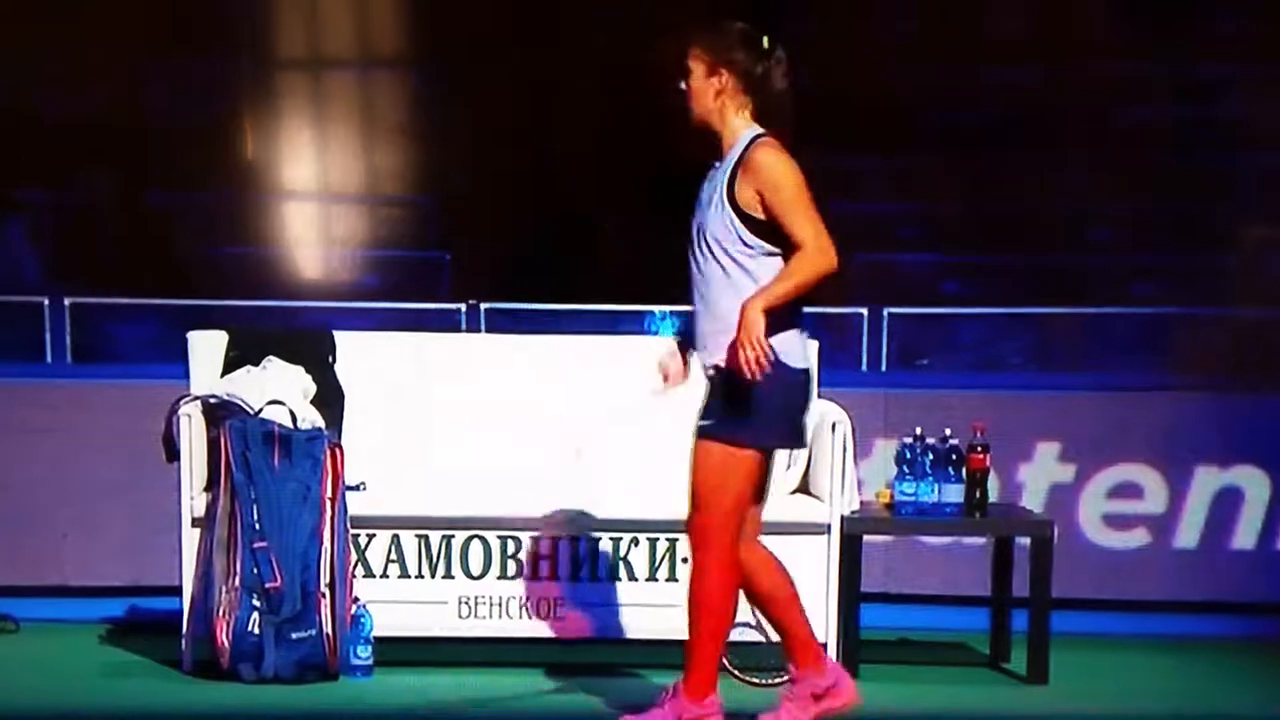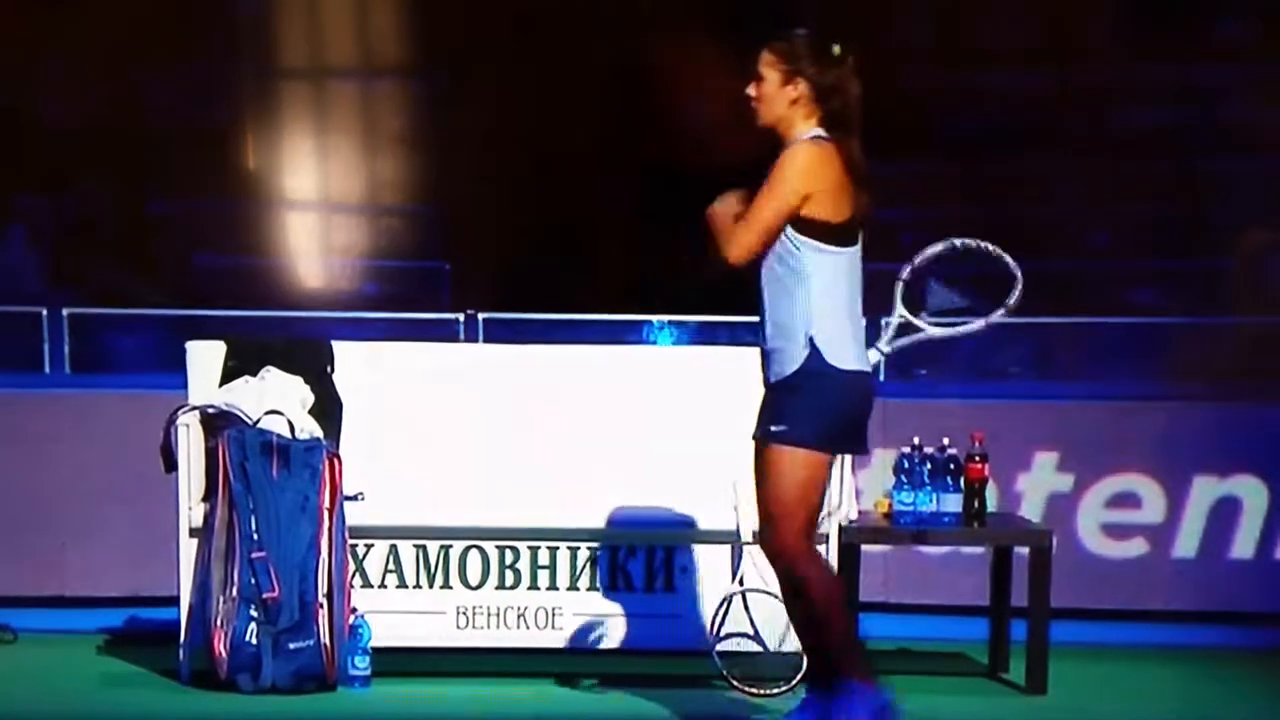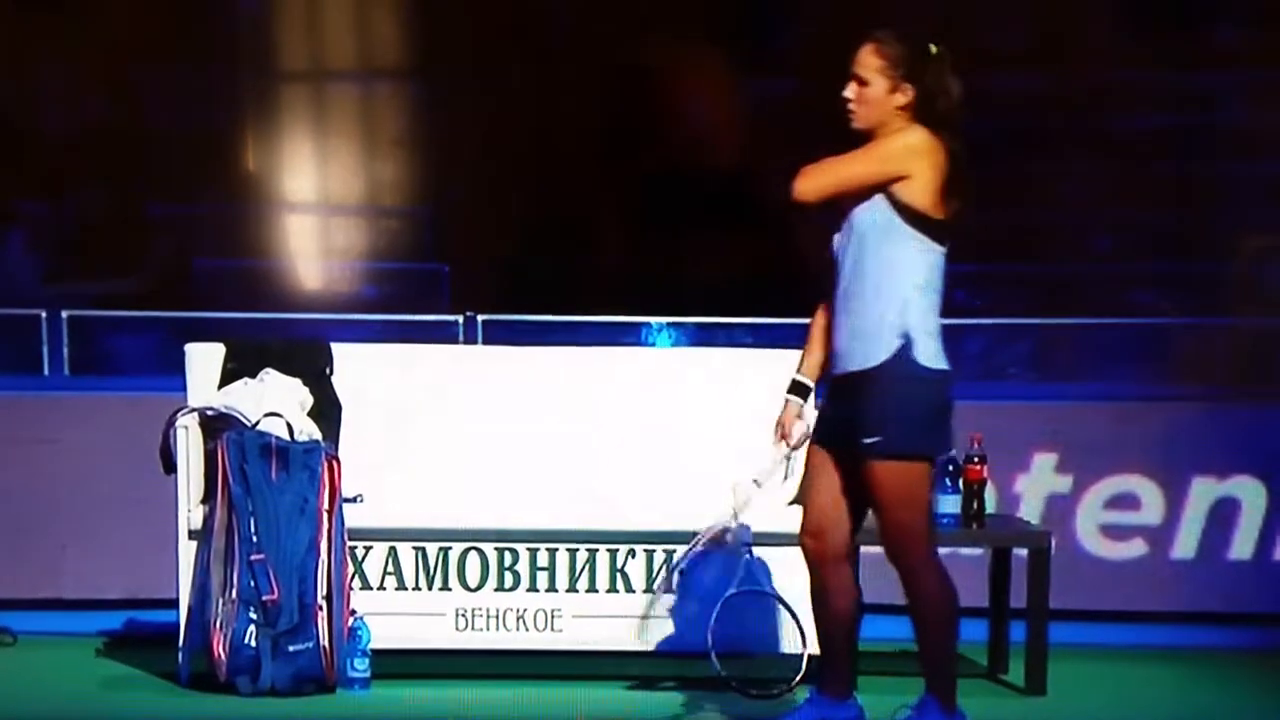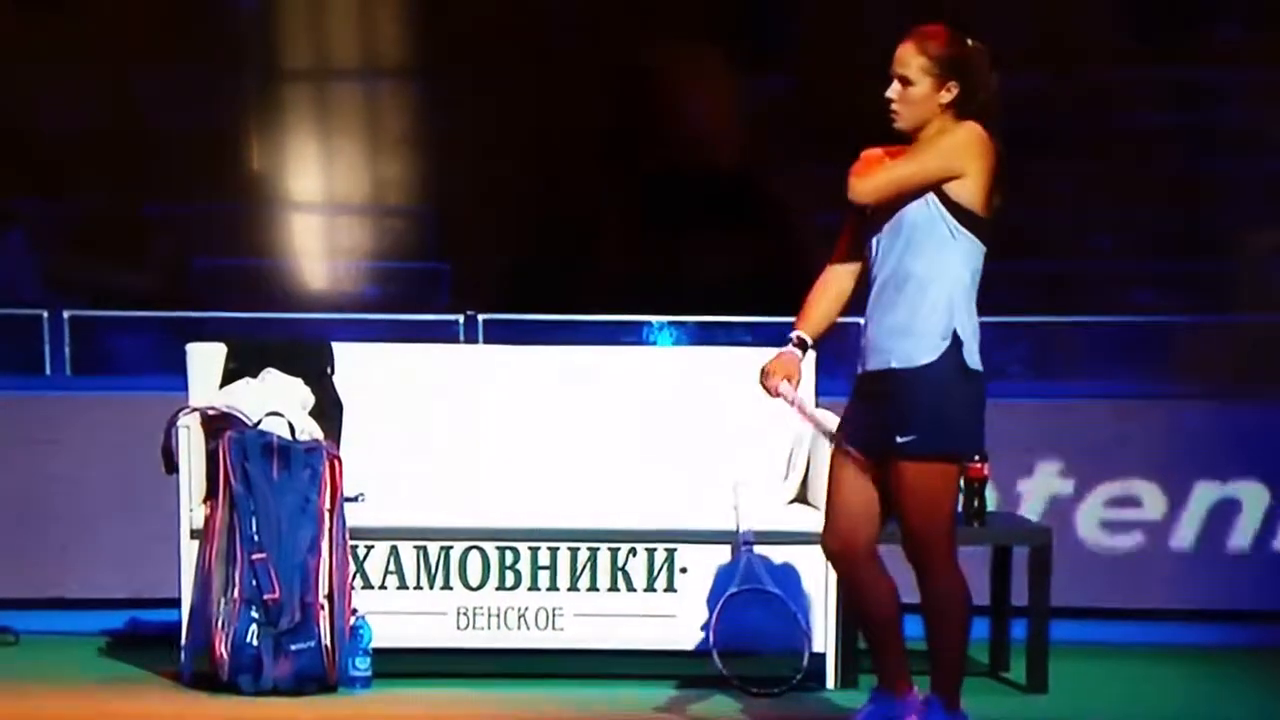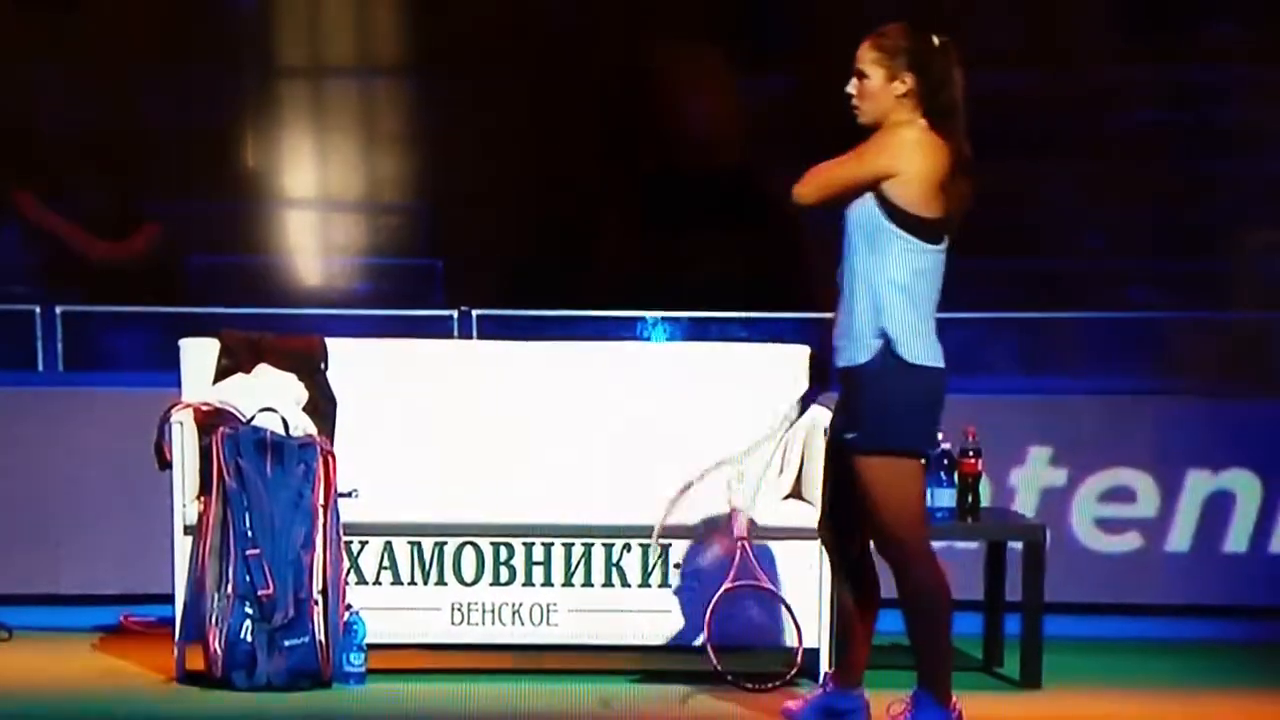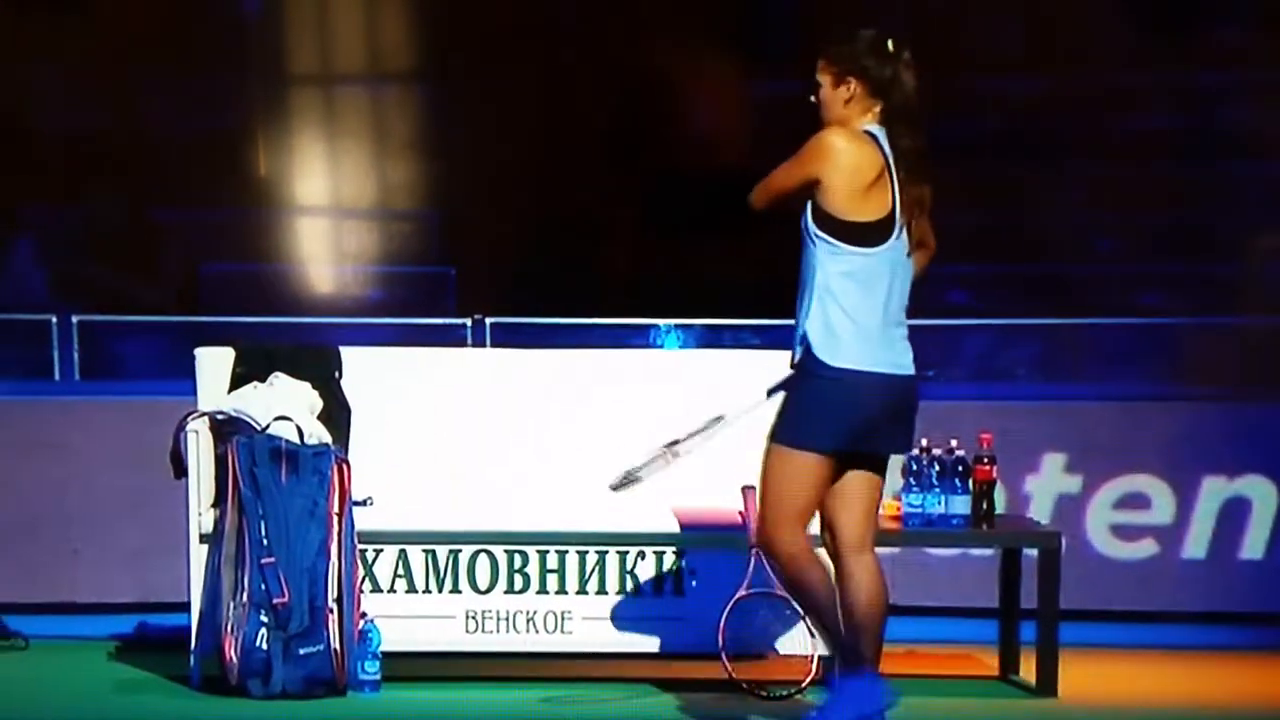
dt=0.5s
person 1, frame 1
left shoulder: (764, 158)
right shoulder: (725, 167)
left elbow: (819, 253)
left wrist: (757, 309)
right wrist: (686, 345)
left hip: (761, 374)
right hip: (735, 374)
left knee: (712, 537)
right knee: (735, 539)
person 1, frame 2
left shoulder: (806, 158)
right shoulder: (816, 159)
left elbow: (739, 248)
left wrist: (723, 214)
left hip: (820, 374)
right hip: (799, 375)
left knee: (787, 540)
right knee: (784, 545)
person 1, frame 3
left shoulder: (920, 148)
right shoulder: (865, 186)
left elbow: (806, 186)
left wrist: (832, 169)
right wrist: (799, 387)
left hip: (900, 381)
right hip: (851, 384)
left knee: (911, 554)
right knee: (823, 546)
person 1, frame 4
left shoulder: (969, 143)
right shoulder: (892, 169)
left elbow: (861, 188)
right elbow: (845, 264)
left wrist: (868, 163)
right wrist: (796, 343)
left hip: (935, 377)
right hip: (878, 378)
left knee: (930, 554)
right knee: (845, 544)
person 1, frame 5
left shoulder: (908, 145)
right shoulder: (900, 154)
left elbow: (805, 191)
left wrist: (840, 166)
right wrist: (833, 343)
left hip: (893, 374)
right hip: (873, 372)
left knee: (903, 545)
right knee: (843, 534)
person 1, frame 6
left shoulder: (837, 147)
right shoulder: (899, 161)
left elbow: (760, 198)
right elbow: (923, 247)
left hip: (837, 375)
right hip: (884, 377)
left knee: (780, 533)
right knee: (851, 545)
